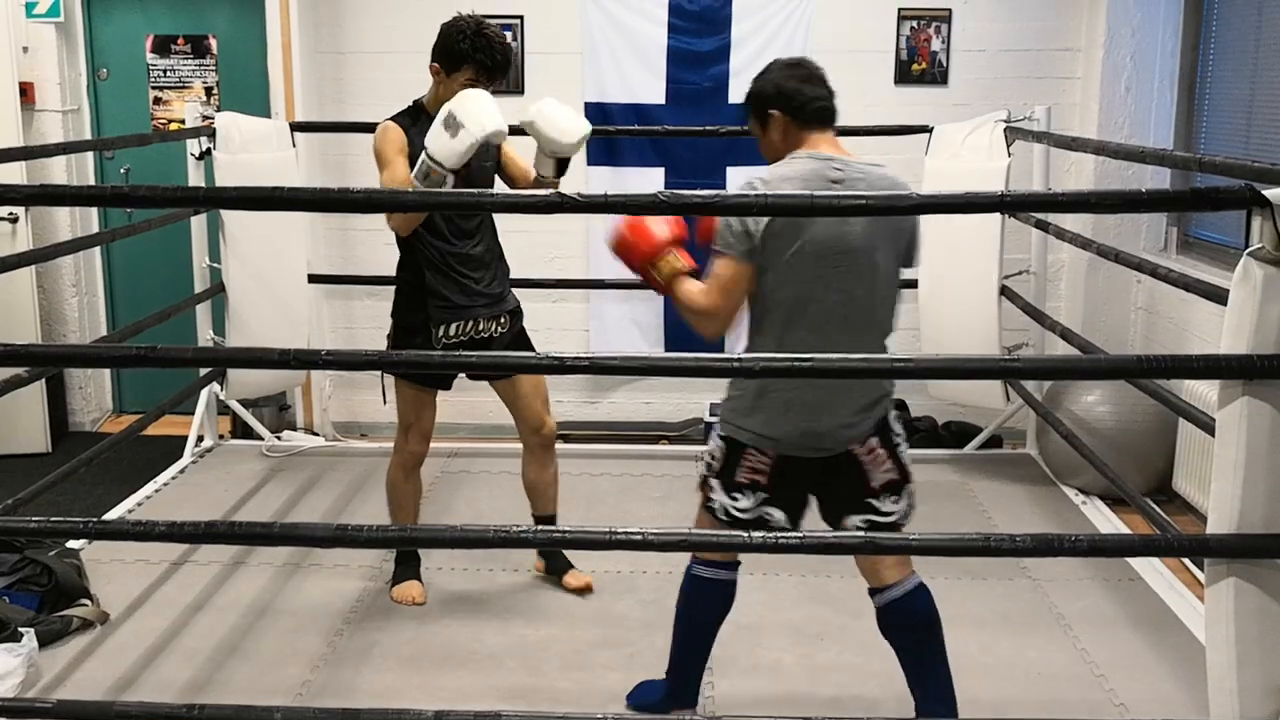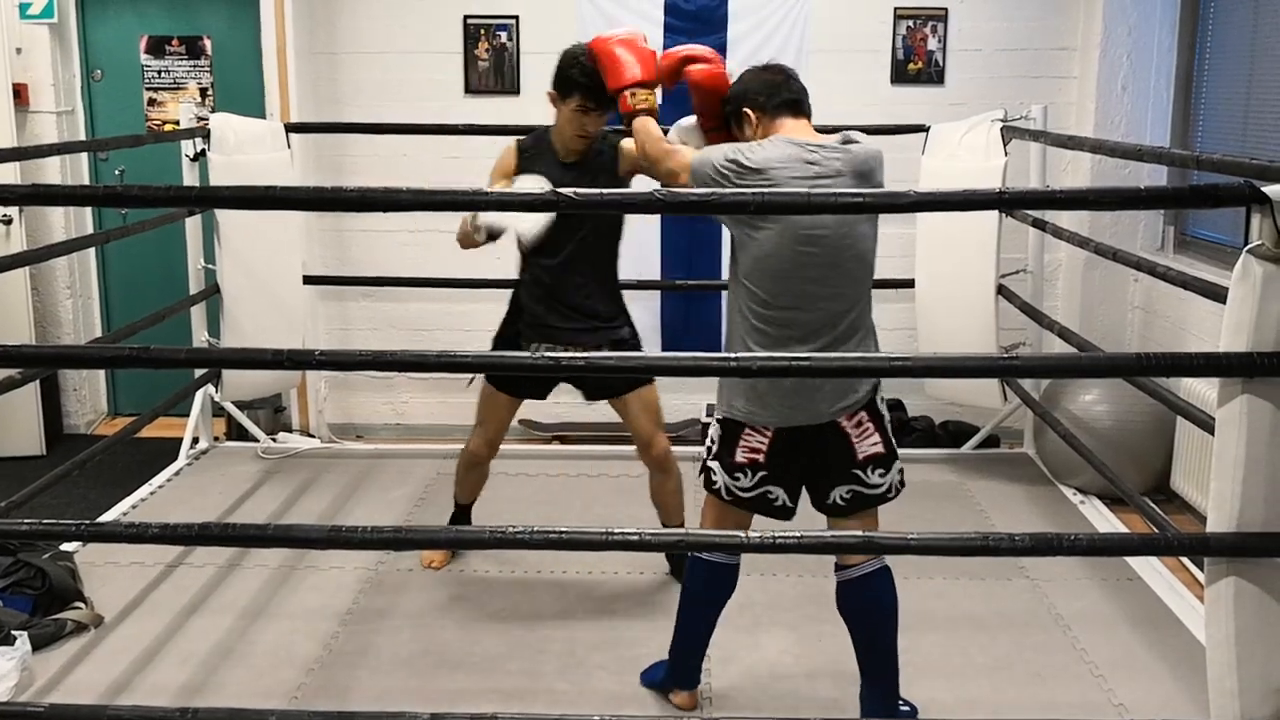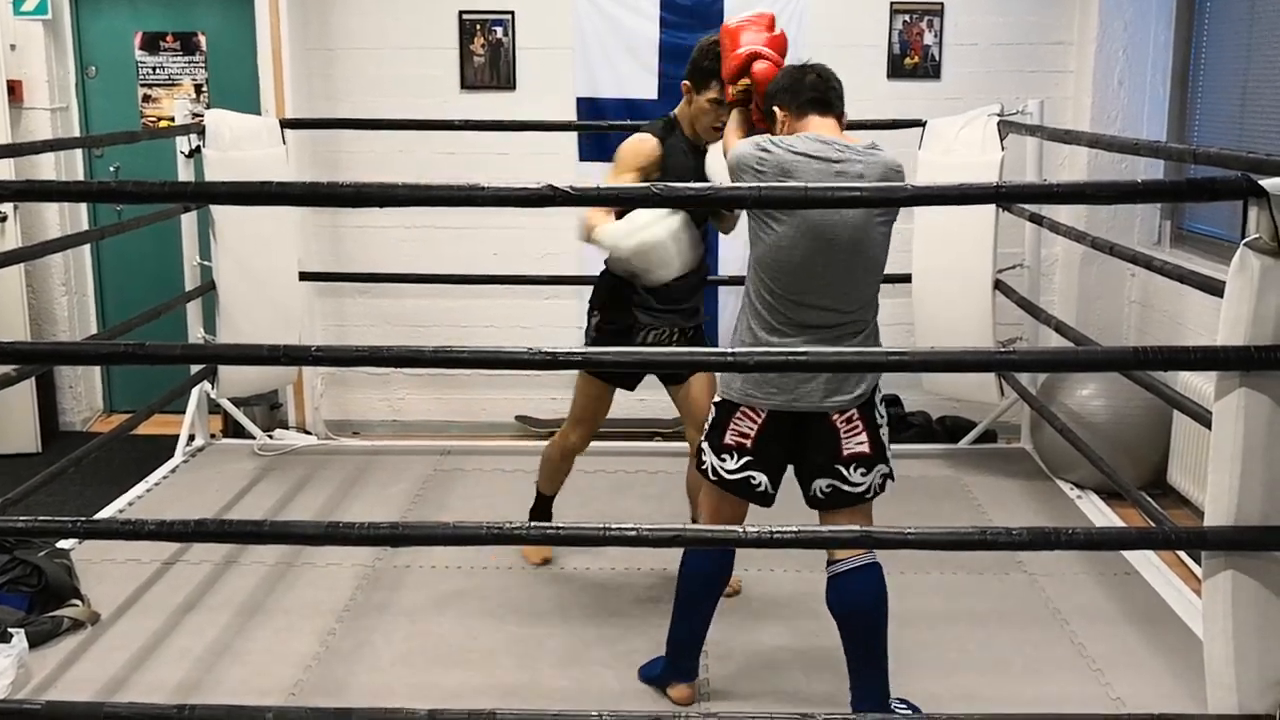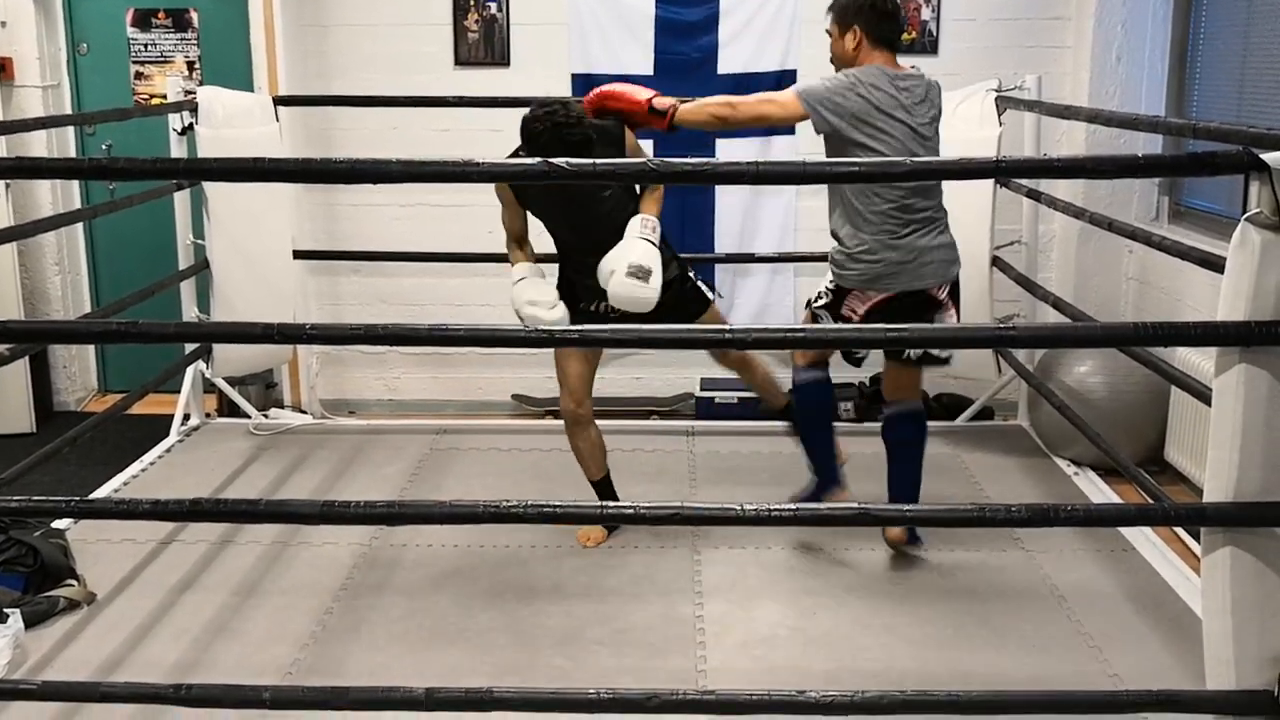
dt=1s
person 1, frame 1
left shoulder: (762, 193)
right shoulder: (895, 195)
left elbow: (713, 318)
left wrist: (672, 275)
left hip: (767, 422)
right hip: (862, 418)
left knee: (715, 550)
right knee: (890, 571)
person 1, frame 2
left shoulder: (739, 167)
right shoulder: (865, 160)
left elbow: (659, 156)
left wrist: (634, 97)
right wrist: (716, 89)
left hip: (759, 403)
right hip: (848, 399)
left knee: (719, 538)
right knee: (860, 549)
person 1, frame 3
left shoulder: (767, 159)
right shoulder: (888, 172)
left elbow: (732, 141)
left wrist: (747, 95)
right wrist: (772, 80)
left hip: (759, 386)
right hip: (845, 391)
left knee: (716, 524)
right knee: (851, 542)
person 1, frame 4
left shoulder: (839, 90)
right shoulder: (926, 88)
left elbow: (739, 112)
left wrist: (658, 110)
left hip: (868, 272)
right hip: (934, 269)
left knee: (807, 361)
right knee: (905, 394)
left ankle: (826, 482)
right ankle: (900, 519)
person 2, frame 1
left shoulder: (486, 126)
right shoulder: (396, 133)
left elbow: (530, 185)
right elbow: (402, 220)
left wrist: (556, 156)
right wrist: (442, 156)
left hip: (493, 306)
right hip: (427, 313)
left knee: (541, 430)
right knee: (412, 445)
left ankle: (550, 550)
right ankle: (407, 560)
person 2, frame 2
left shoulder: (623, 153)
right shoulder: (521, 154)
right elbow: (465, 237)
right wrist: (490, 221)
left hip: (605, 330)
right hip: (534, 327)
left knee: (658, 451)
right knee: (483, 444)
left ankle: (680, 555)
right ankle: (457, 526)
person 2, frame 3
left shoulder: (705, 146)
right shoulder: (646, 146)
left elbow: (721, 224)
right elbow: (594, 222)
right wrist: (622, 237)
left hip: (684, 315)
right hip: (624, 312)
left knee: (706, 437)
right knee: (577, 434)
right ankle: (539, 517)
person 2, frame 4
left shoulder: (614, 139)
right shoulder: (514, 180)
left elbow: (654, 185)
right elbow: (518, 240)
left wrist: (642, 234)
right wrist: (527, 281)
left hip: (651, 275)
right hip: (584, 288)
left knee: (734, 355)
right knee: (574, 409)
right ankle: (609, 505)
